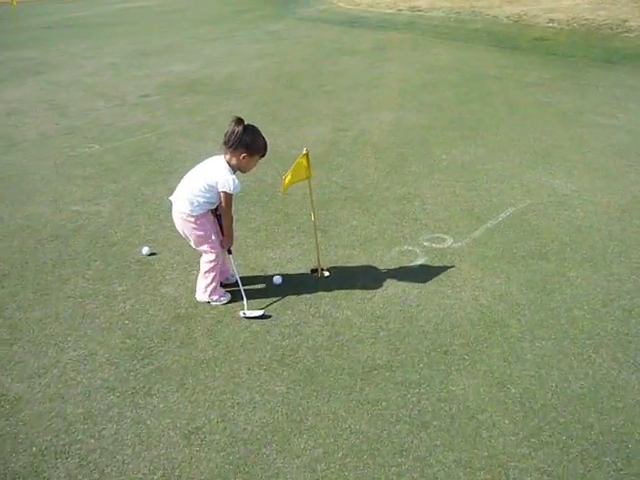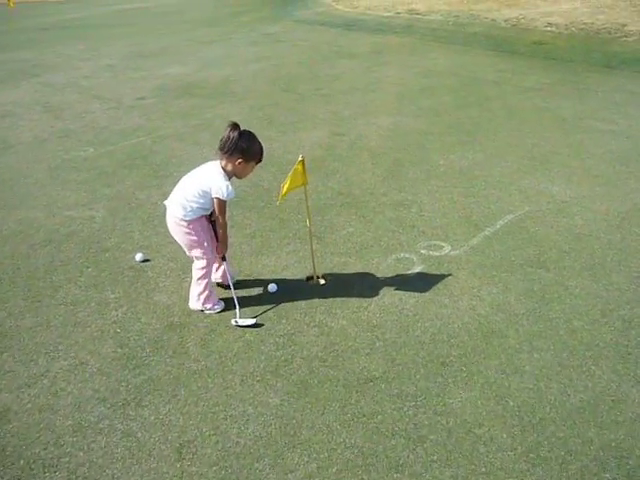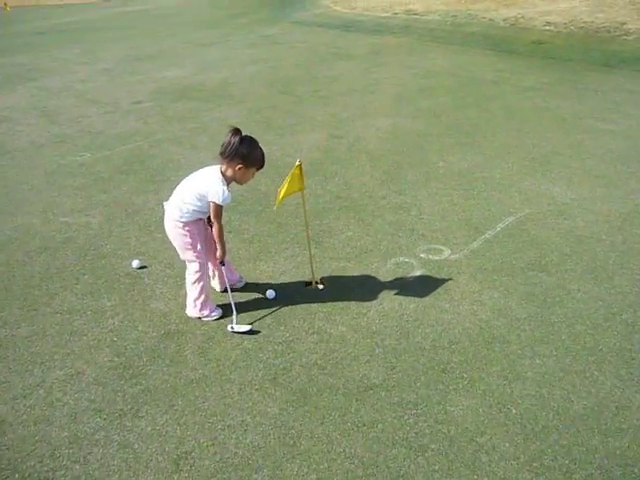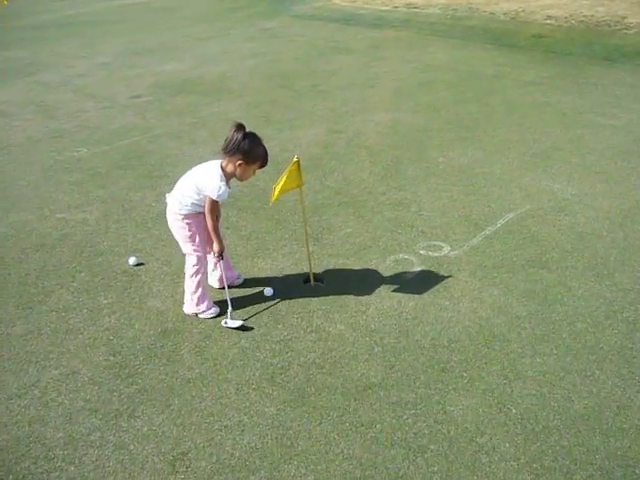
dt=0.1s
person 1, frame 1
left shoulder: (219, 161)
right shoulder: (228, 179)
right elbow: (227, 212)
left wrist: (224, 233)
right wrist: (229, 236)
left hip: (187, 206)
right hip: (190, 215)
left knee: (217, 240)
right knee: (213, 250)
left ankle: (220, 275)
right ankle: (208, 293)
person 1, frame 2
left shoulder: (215, 166)
right shoulder: (222, 185)
right elbow: (220, 218)
left wrist: (219, 240)
right wrist: (223, 243)
left hip: (183, 211)
right hip: (184, 220)
left knee: (212, 245)
right knee: (205, 257)
left ankle: (219, 275)
right ankle: (202, 301)
person 1, frame 3
left shoulder: (217, 171)
right shoulder: (220, 189)
right elbow: (216, 222)
right wrist: (220, 248)
left hip: (193, 216)
right hip: (181, 222)
left knee: (212, 248)
right knee: (198, 262)
left ankle: (224, 280)
right ankle: (199, 308)
person 1, frame 4
left shoulder: (218, 166)
right shoulder: (217, 184)
right elbow: (211, 215)
right wrist: (217, 242)
left hip: (194, 209)
right hip: (183, 214)
left knee: (214, 245)
right knee: (197, 256)
left ankle: (221, 277)
right ankle: (196, 304)
